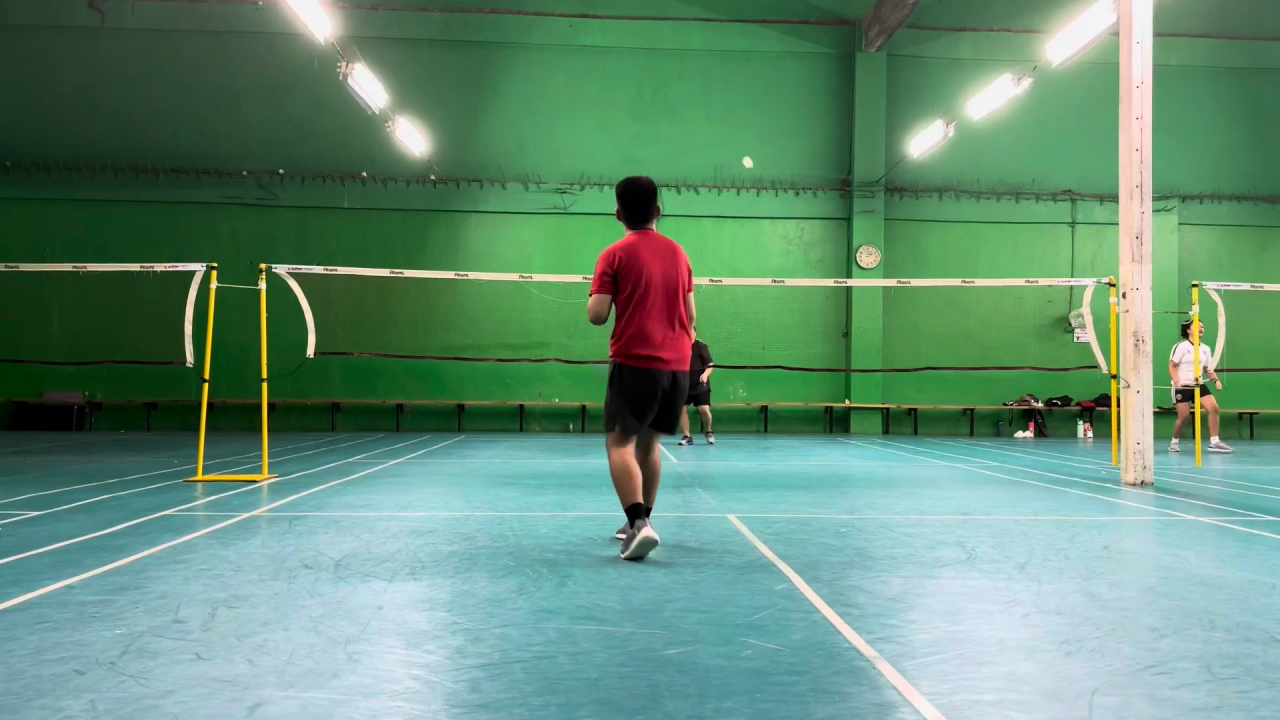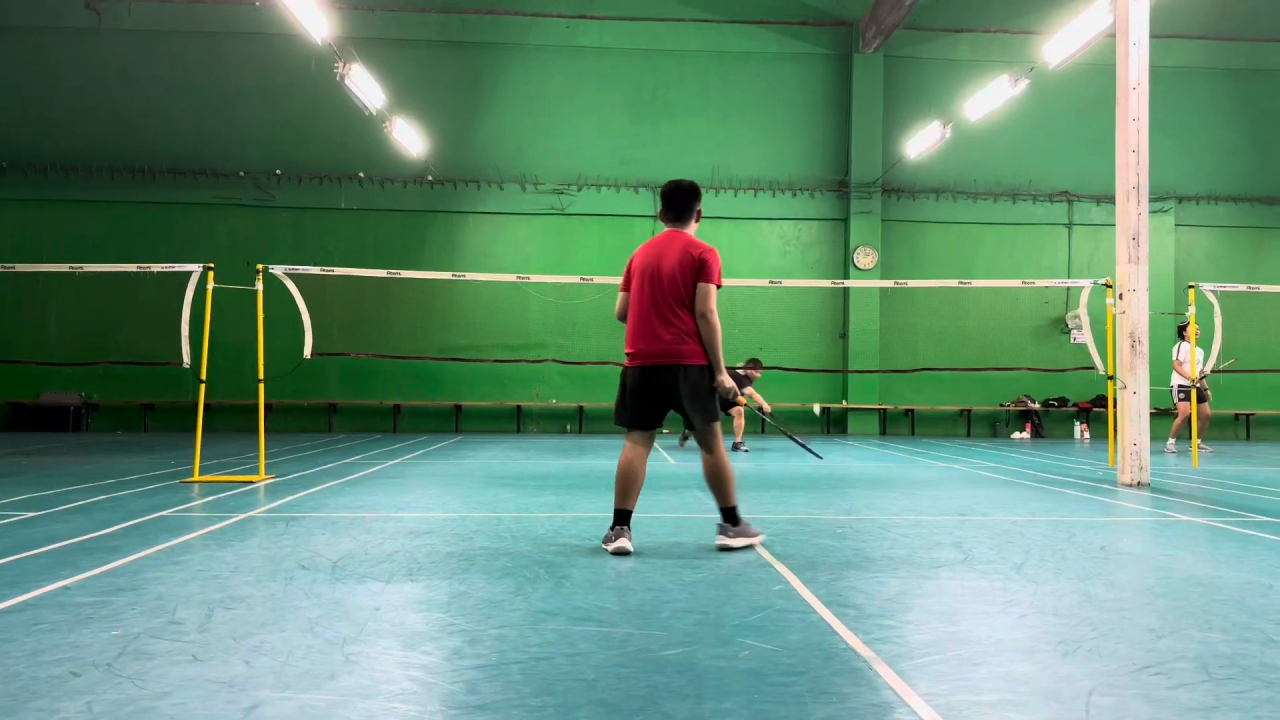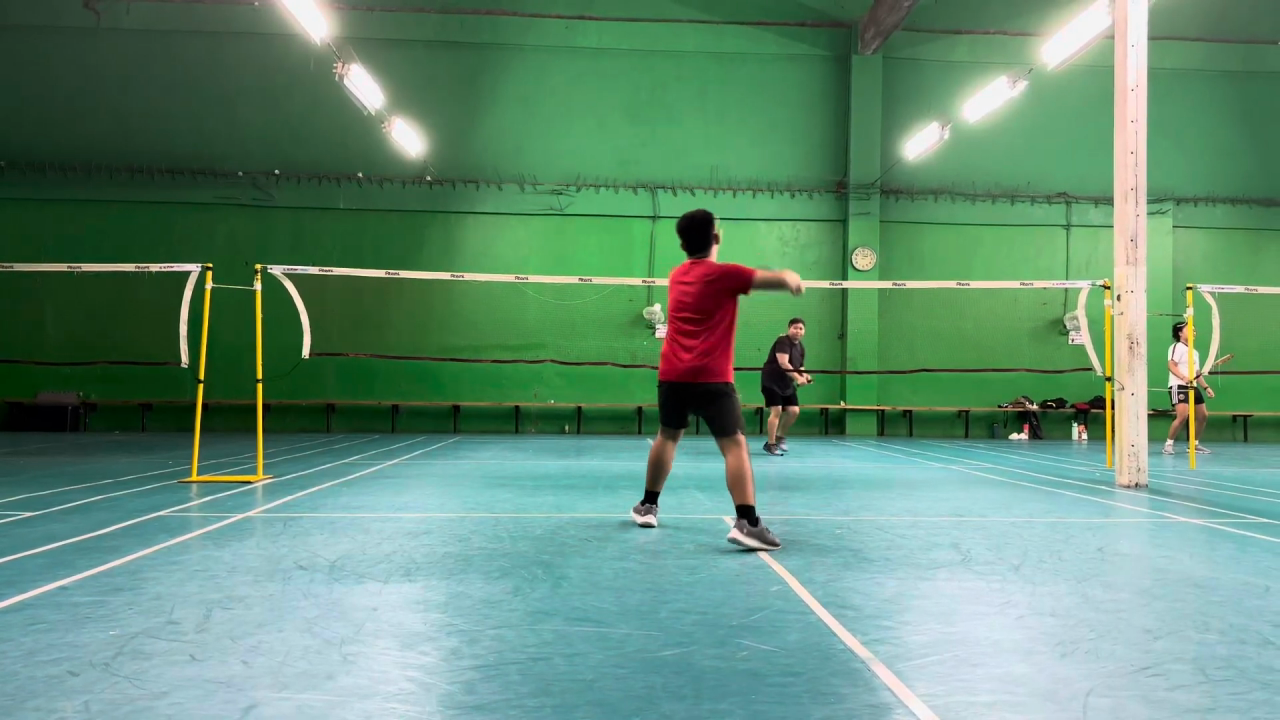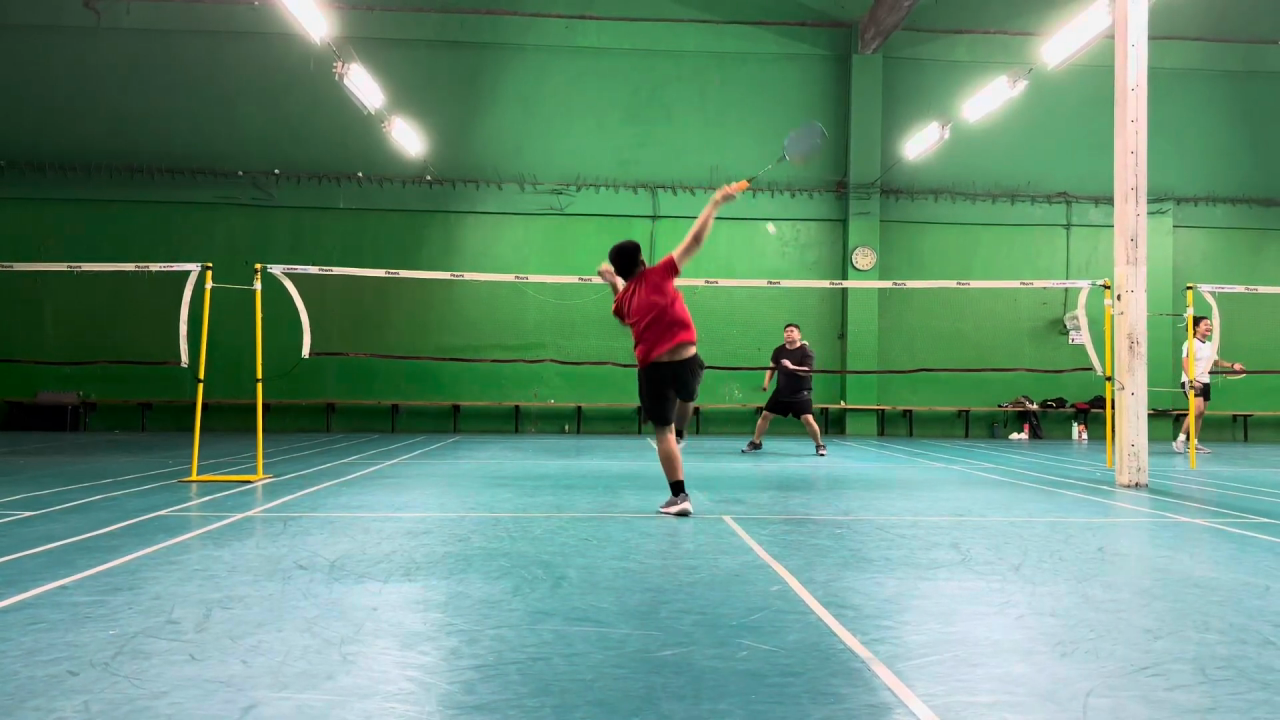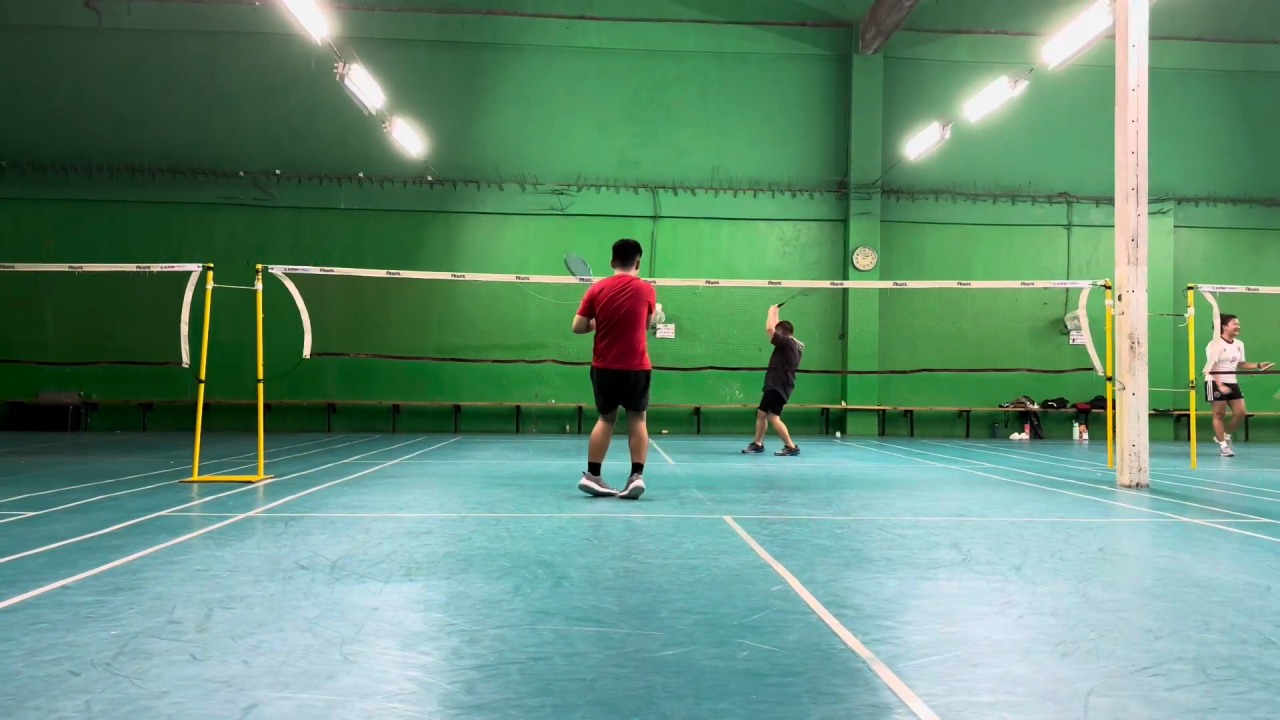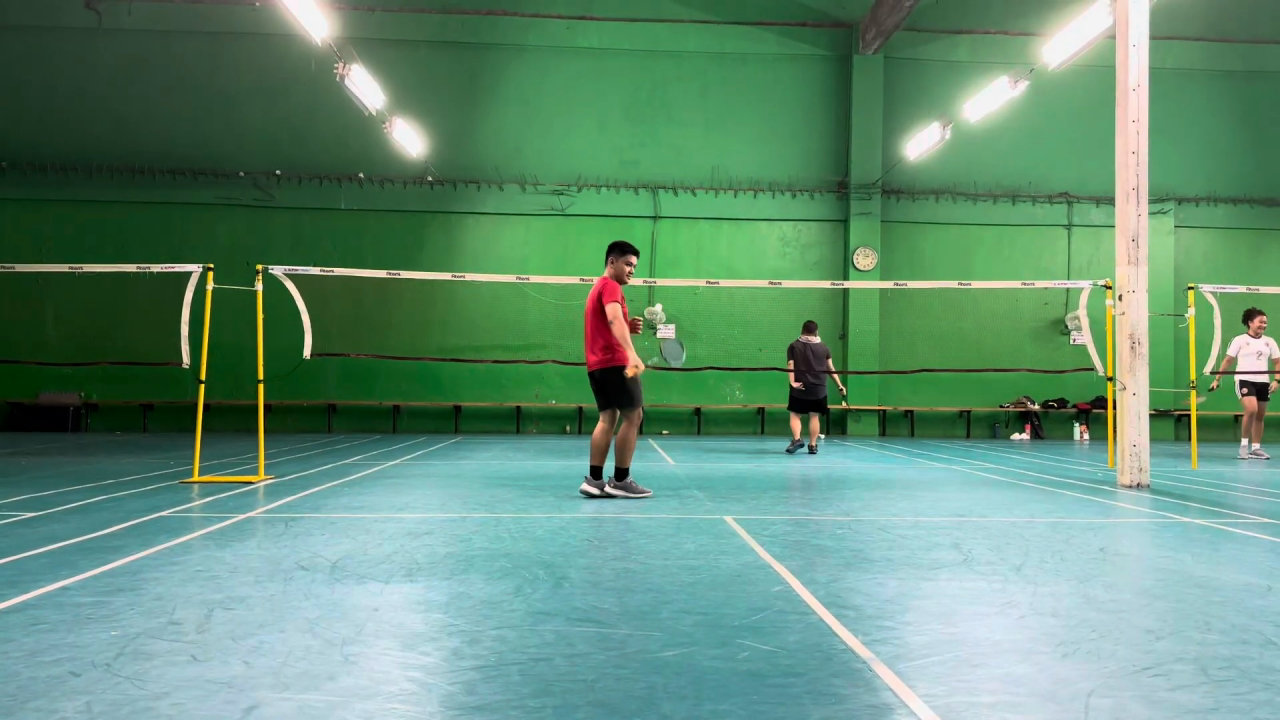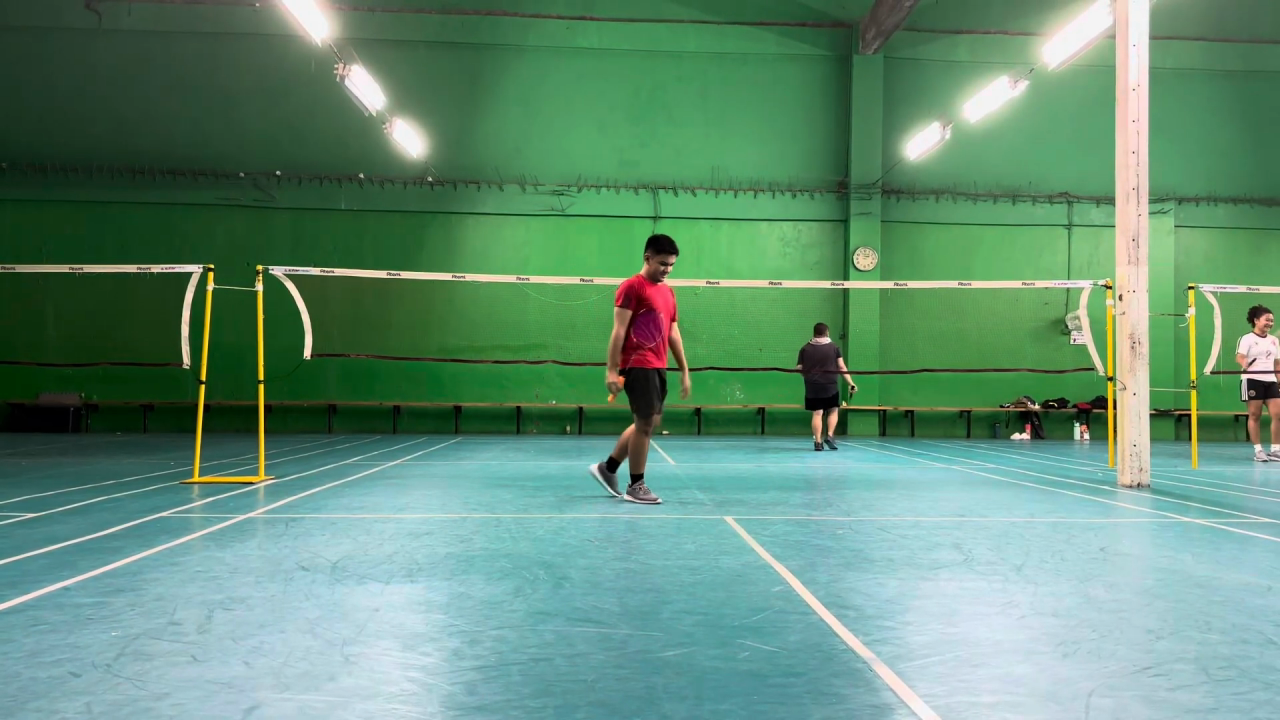
dt=0.7s
person 1, frame 1
left shoulder: (615, 255)
right shoulder: (678, 253)
left elbow: (596, 315)
left hip: (635, 363)
right hip: (676, 364)
left knee: (620, 443)
right knee: (646, 443)
left ankle: (639, 523)
right ankle: (640, 521)
person 1, frame 2
left shoulder: (639, 254)
right shoulder: (703, 254)
left elbow: (622, 311)
right elbow: (706, 313)
right wrist: (720, 369)
left hip: (642, 362)
right hip: (687, 362)
left knee: (637, 443)
right knee: (711, 441)
left ankle: (620, 529)
right ankle: (732, 524)
person 1, frame 3
left shoulder: (677, 275)
right shoulder: (723, 274)
right elbow: (779, 279)
right wrist: (793, 280)
left hip: (671, 374)
right hip: (710, 377)
left knee: (667, 436)
right knee: (735, 446)
left ankle: (647, 506)
right ankle: (748, 523)
person 1, frame 4
left shoulder: (622, 300)
right shoulder: (659, 274)
right elbow: (693, 240)
left wrist: (613, 279)
right wrist: (716, 201)
left hip: (653, 368)
right hip: (687, 360)
left knee: (663, 433)
right knee: (685, 401)
left ankle: (679, 496)
right ankle: (679, 437)
person 1, frame 5
left shoulder: (597, 289)
right shoulder: (647, 290)
left elbow: (578, 327)
left hip: (604, 367)
right hip: (637, 367)
left knee: (606, 420)
right knee: (638, 420)
left ankle: (592, 476)
right ankle: (636, 475)
person 1, frame 6
left shoulder: (599, 288)
right shoulder: (610, 286)
right elbow: (616, 322)
left wrist: (631, 327)
right wrist: (632, 354)
left hip: (598, 365)
right hip: (615, 364)
left knee: (607, 419)
right knee: (633, 417)
left ankle: (594, 479)
right ankle: (620, 481)
person 1, frame 7
left shoulder: (668, 292)
right shoulder: (632, 287)
left elbow: (672, 333)
right elbow: (619, 331)
left wrist: (685, 371)
right wrist: (612, 371)
left hip: (658, 367)
right hip: (638, 366)
left knee: (650, 423)
right knee: (645, 423)
left ankle: (607, 468)
right ankle: (635, 485)
